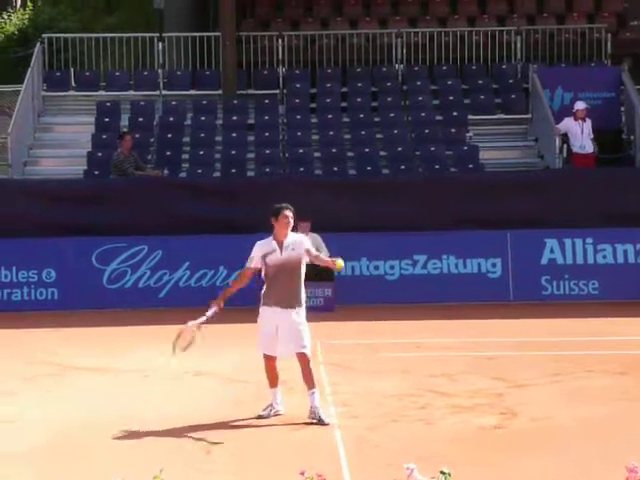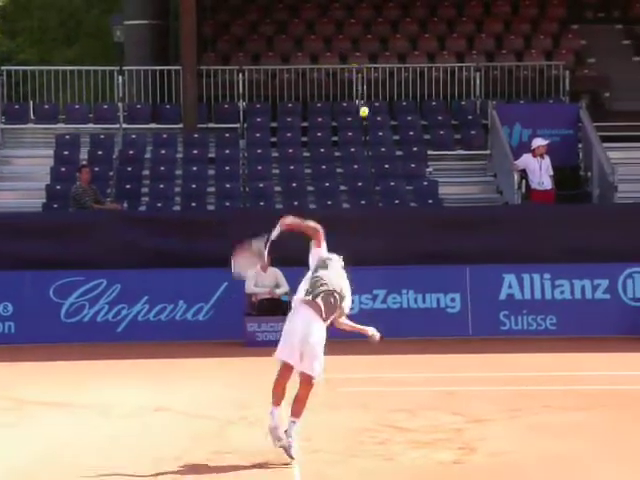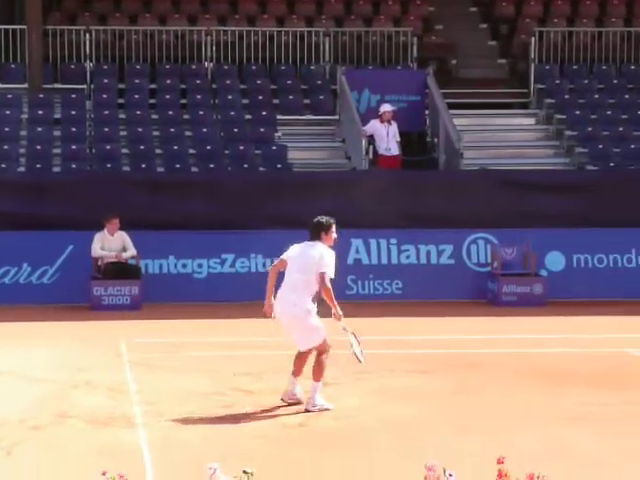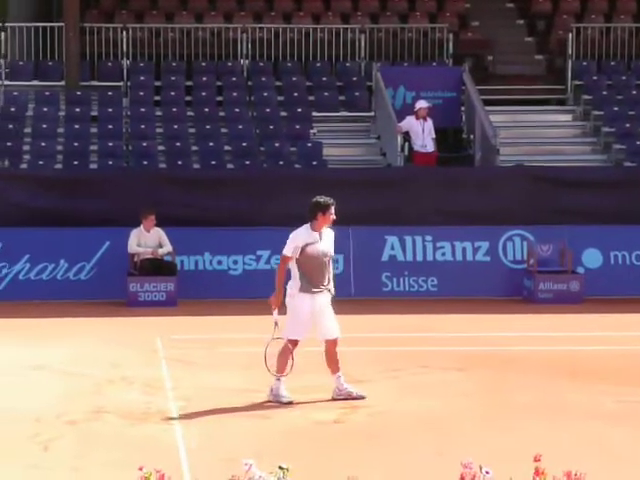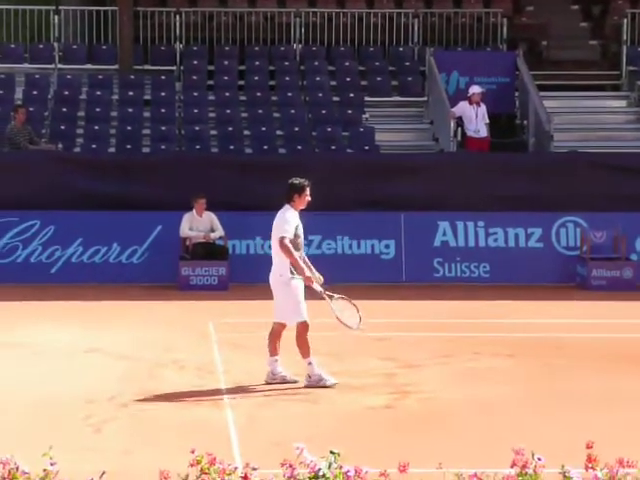
dt=1s
person 1, frame 1
left shoulder: (300, 240)
right shoulder: (261, 247)
left elbow: (314, 256)
right elbow: (245, 276)
left wrist: (329, 262)
right wrist: (224, 295)
left hip: (294, 310)
right hip: (269, 309)
left knee: (303, 356)
right knee: (269, 359)
left ankle: (314, 406)
right ankle: (276, 403)
person 1, frame 2
left shoulder: (344, 292)
right shoulder: (324, 261)
left elbow: (338, 320)
right elbow: (317, 233)
left wrist: (365, 330)
left hip: (317, 330)
right hip: (301, 317)
left knee: (307, 383)
right knee: (285, 370)
left ankle: (291, 433)
right ankle: (274, 420)
person 1, frame 3
left shoulder: (297, 248)
right shoulder: (326, 253)
left elbow: (274, 269)
right elbow: (324, 284)
left wrist: (269, 298)
right wrist: (335, 308)
left hip: (282, 305)
right hip: (300, 308)
left knee: (307, 347)
right knee: (323, 349)
left ankle: (292, 391)
right ankle: (314, 399)
person 1, frame 4
left shoulder: (329, 235)
right shoulder: (299, 236)
right elbow: (283, 264)
left wrist: (329, 283)
right wrist: (278, 292)
left hip: (321, 296)
right hip: (301, 296)
left knee: (332, 341)
right knee: (292, 342)
left ankle: (340, 387)
right ankle: (277, 388)
person 1, frame 5
left shoulder: (291, 216)
right shoulder: (286, 216)
right elbow: (283, 245)
left wrist: (312, 270)
right wrist: (303, 271)
left hip: (288, 278)
right hip: (286, 278)
left knee: (279, 325)
right knee: (302, 325)
left ankle: (274, 371)
right ankle: (312, 374)
